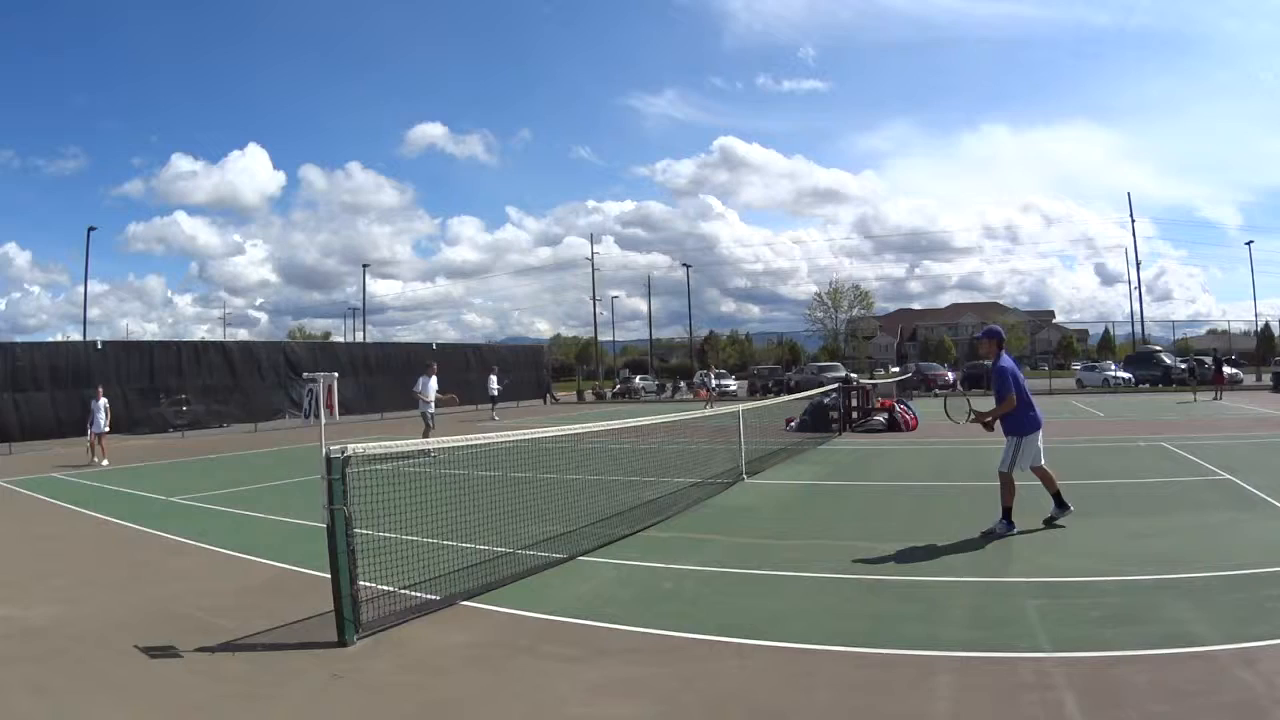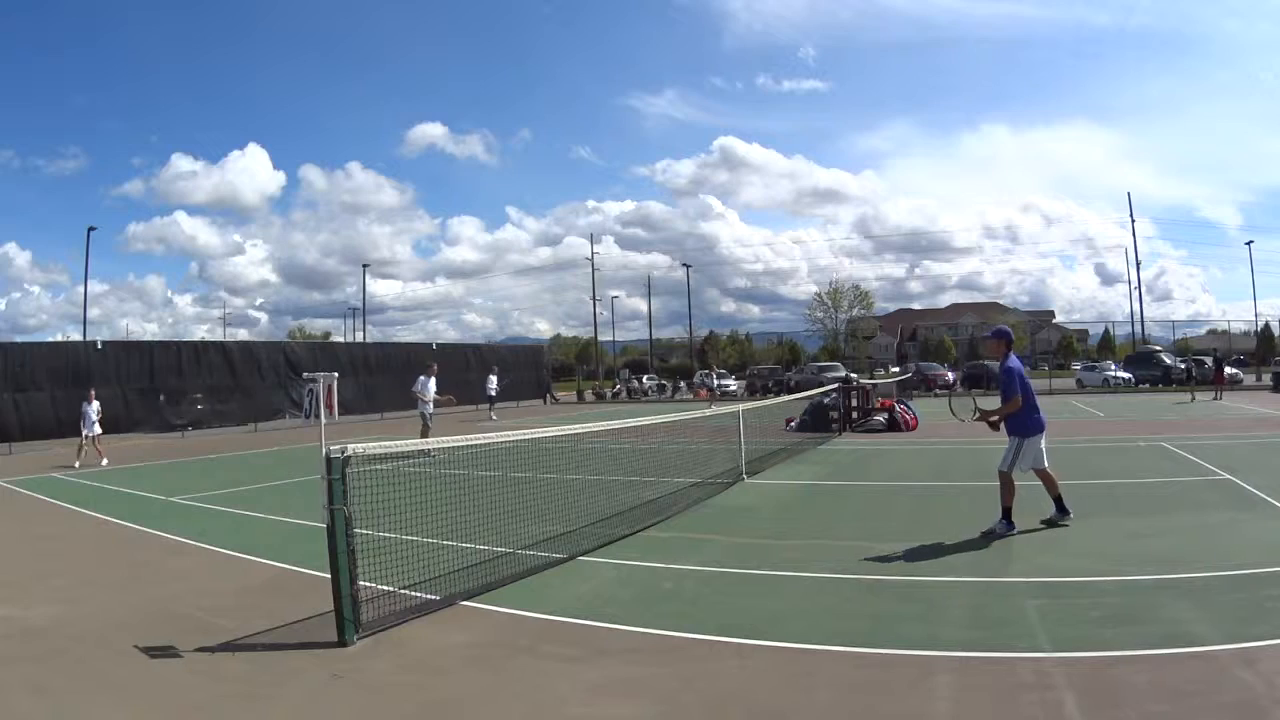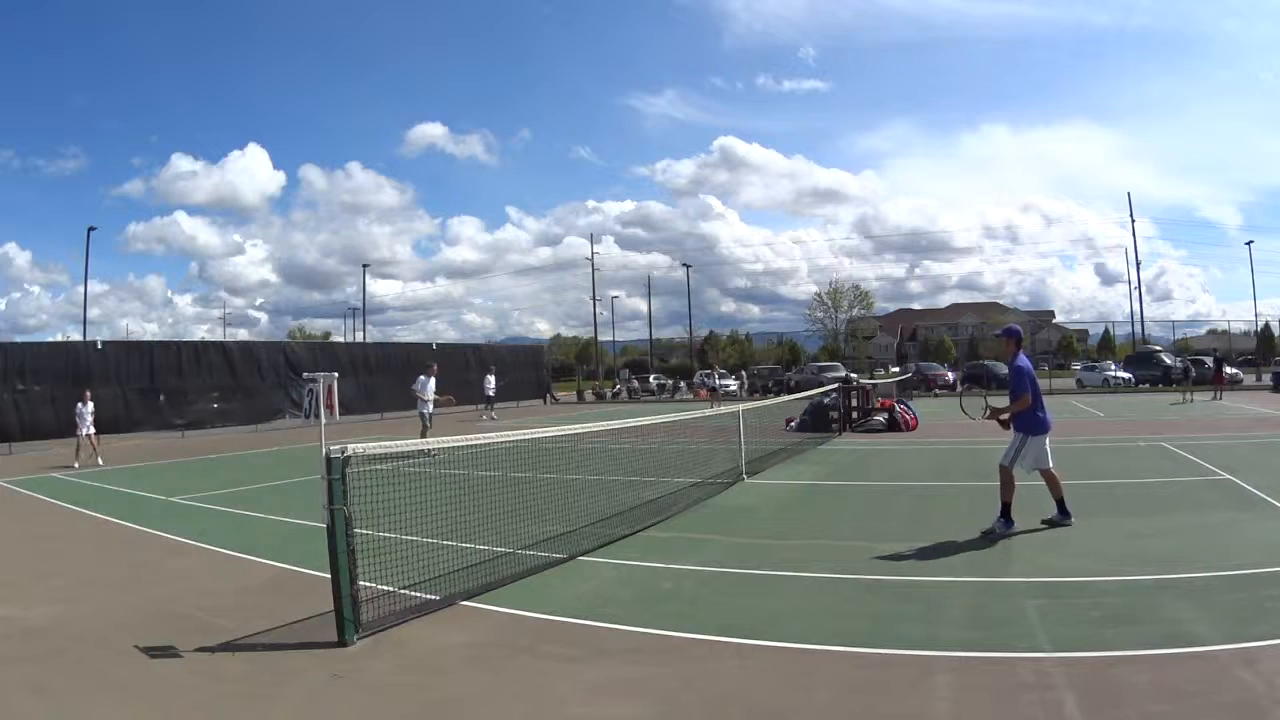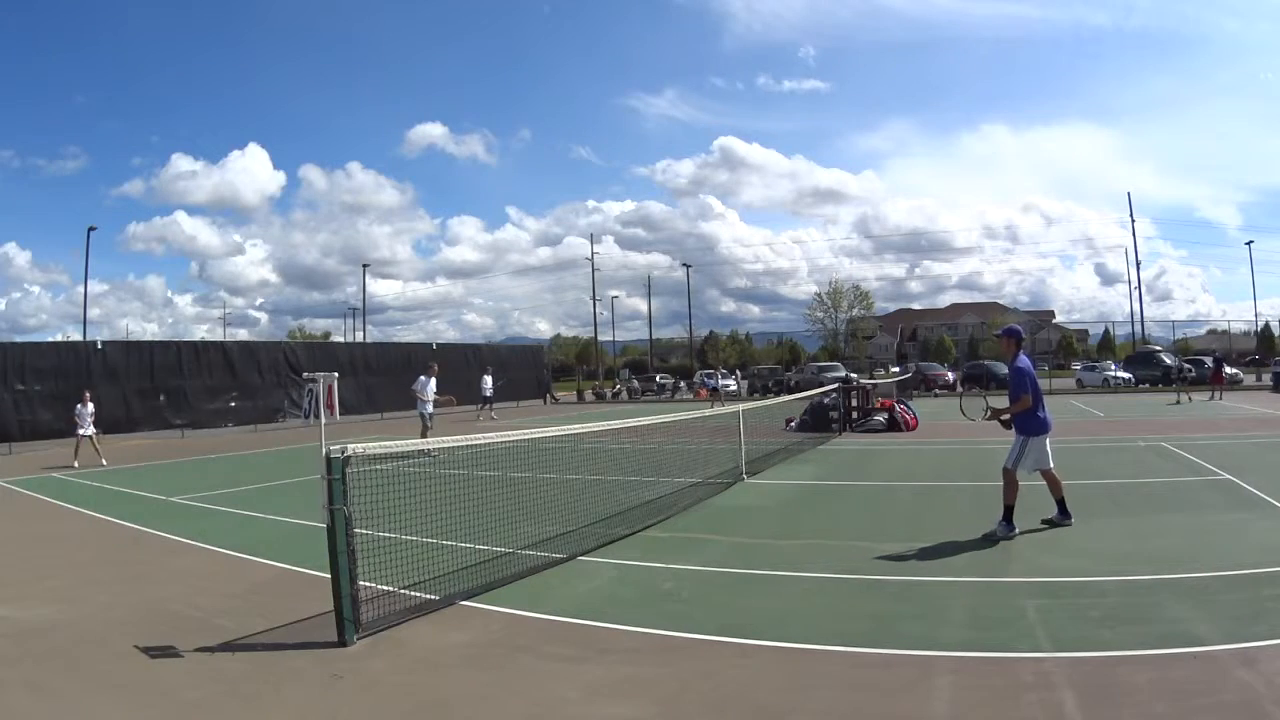
dt=0.2s
person 1, frame 1
left shoulder: (1001, 368)
right shoulder: (1003, 363)
left elbow: (1011, 402)
left wrist: (986, 415)
right wrist: (993, 419)
left hip: (1021, 428)
right hip: (1030, 424)
left knee: (1005, 473)
right knee: (1038, 467)
left ankle: (1007, 523)
right ankle: (1061, 505)
person 1, frame 2
left shoulder: (1009, 368)
right shoulder: (1010, 365)
left elbow: (1016, 402)
left wrist: (991, 414)
right wrist: (999, 419)
left hip: (1024, 430)
right hip: (1033, 426)
left knee: (1004, 472)
right knee: (1041, 470)
left ankle: (1006, 522)
right ankle: (1062, 511)
person 1, frame 3
left shoulder: (1018, 366)
right shoulder: (1019, 363)
left elbow: (1025, 401)
left wrist: (1000, 412)
right wrist: (1009, 418)
left hip: (1030, 428)
right hip: (1037, 425)
left knee: (1005, 467)
right knee: (1046, 469)
left ankle: (1005, 520)
right ankle: (1063, 513)
person 1, frame 4
left shoulder: (1018, 367)
right shoulder: (1021, 363)
left elbow: (1026, 402)
left wrist: (1001, 412)
right wrist: (1009, 417)
left hip: (1030, 429)
right hip: (1038, 425)
left knee: (1009, 471)
right knee: (1046, 470)
left ankle: (1007, 524)
right ankle: (1063, 513)
